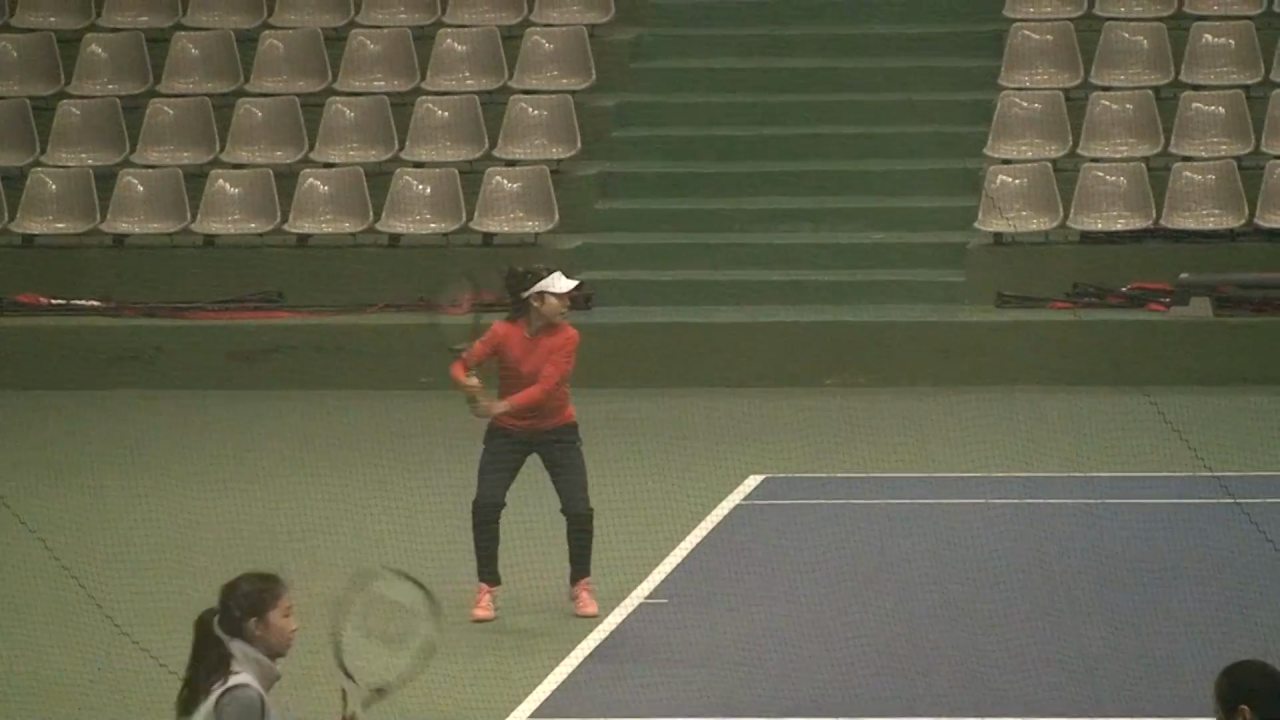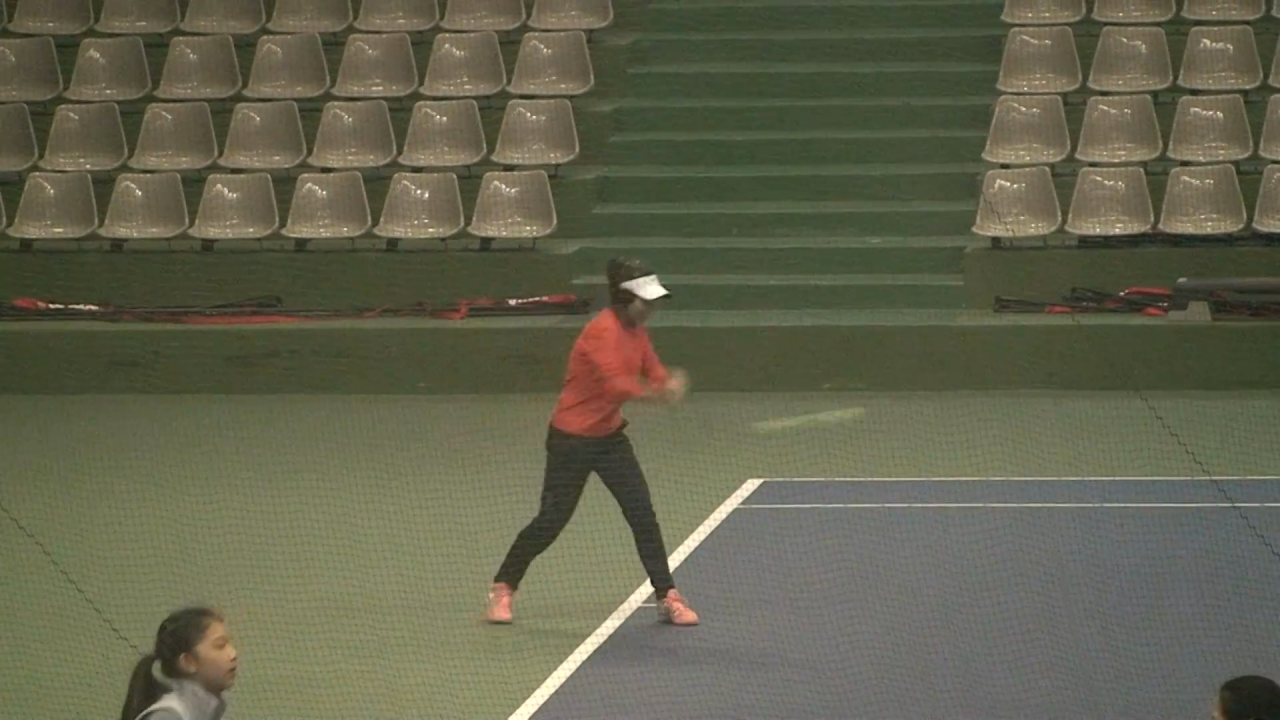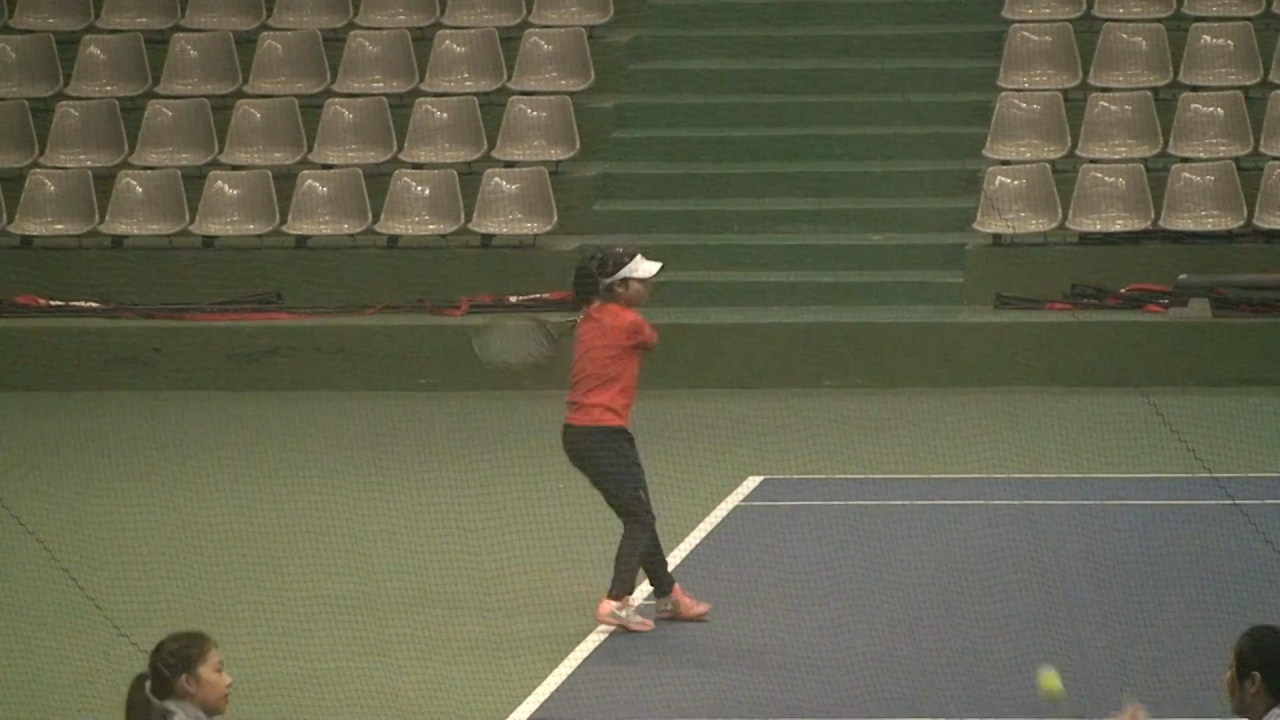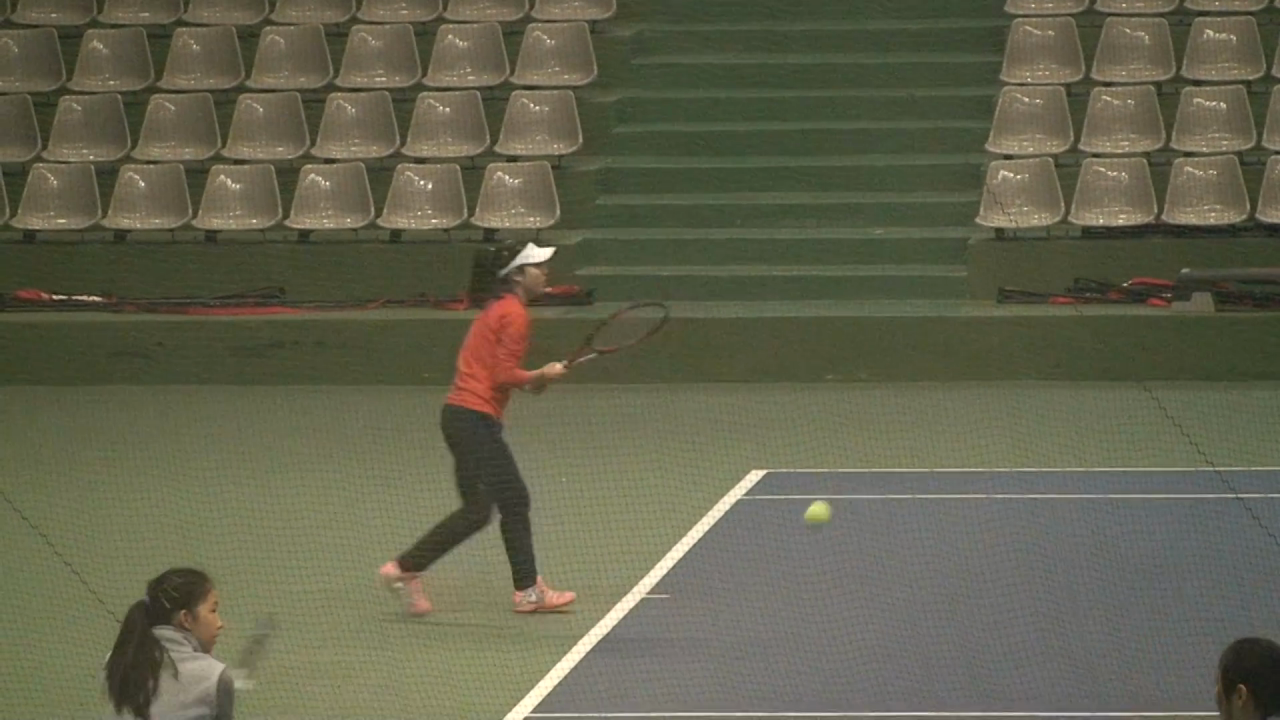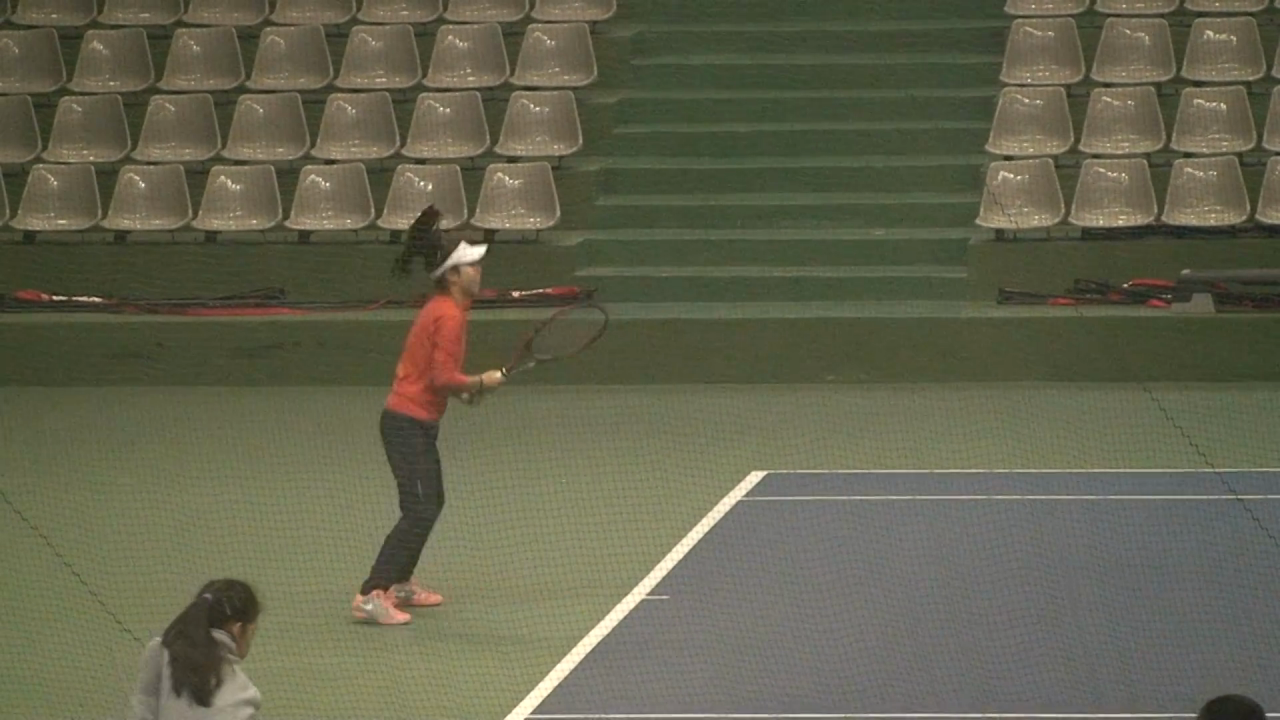
dt=0.5s
person 1, frame 1
left shoulder: (567, 338)
right shoulder: (503, 331)
left elbow: (543, 389)
right elbow: (463, 364)
left wrist: (502, 406)
right wrist: (466, 382)
left hip: (557, 431)
right hip: (507, 431)
left knee: (578, 509)
right knee: (486, 504)
left ankle: (580, 585)
right ankle: (488, 587)
person 1, frame 2
left shoulder: (636, 332)
right shoulder: (602, 331)
left elbow: (654, 372)
right elbow: (618, 385)
left wrist: (670, 383)
right wrist: (658, 392)
left hip: (609, 437)
right hip: (572, 440)
left knee: (642, 515)
right knee: (551, 521)
left ankle: (667, 597)
right ankle: (504, 587)
person 1, frame 3
left shoulder: (594, 318)
right shoulder: (628, 322)
right elbow: (649, 342)
left hip: (578, 432)
right hip: (601, 435)
left knee: (638, 510)
right knee: (639, 516)
left ankle: (669, 594)
right ankle: (616, 603)
person 1, frame 4
left shoulder: (500, 309)
right shoulder: (515, 315)
right elbow: (505, 374)
left wrist: (530, 379)
right wrist: (543, 375)
left hip: (474, 418)
right hip: (472, 419)
left knee: (516, 500)
right knee: (477, 510)
left ankle: (529, 590)
right ankle: (403, 570)
person 1, frame 5
left shoulder: (439, 308)
right shoulder: (450, 315)
right elbow: (442, 377)
left wrist: (464, 387)
right wrist: (481, 382)
left hip: (409, 420)
right hip: (409, 424)
left knee: (429, 502)
right knee: (419, 513)
left ankle: (400, 583)
right ankle: (369, 596)
